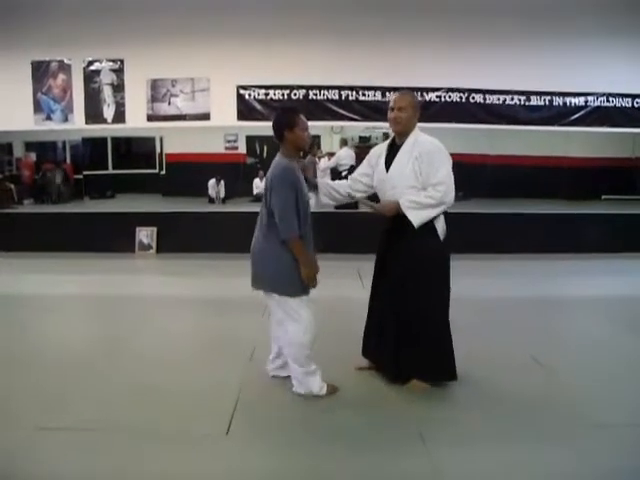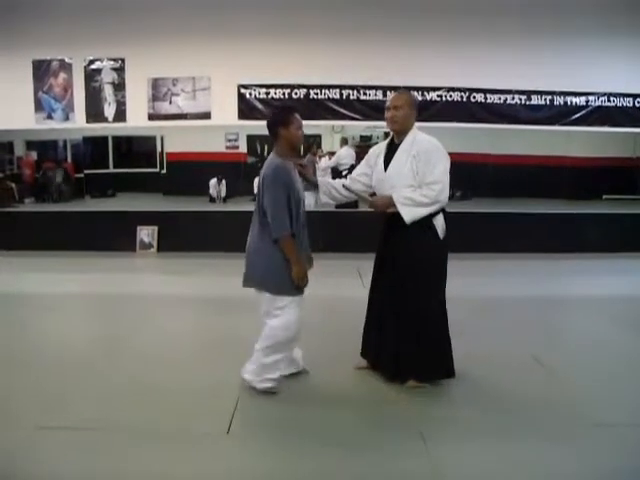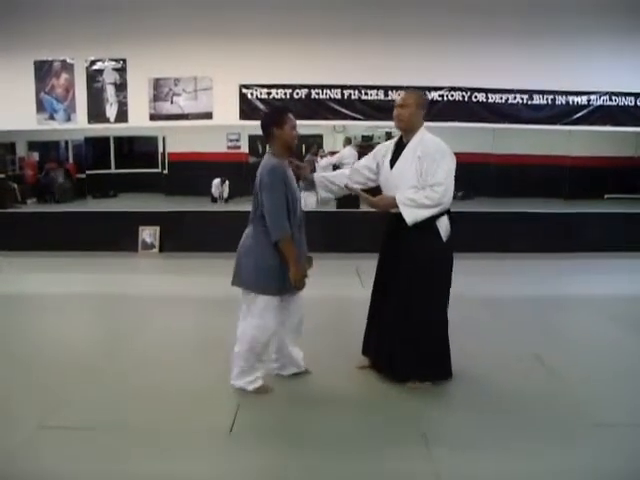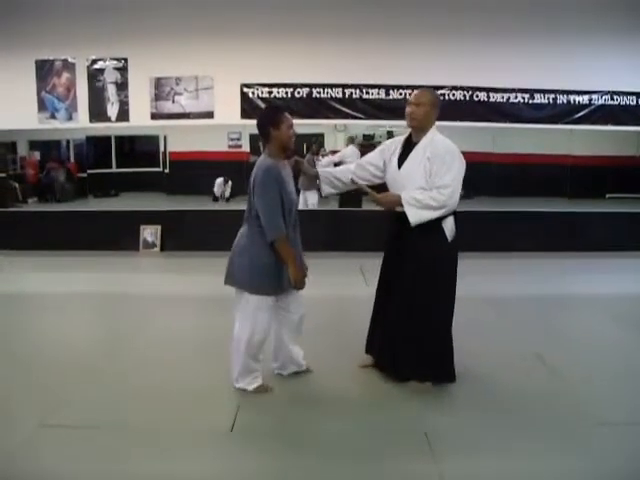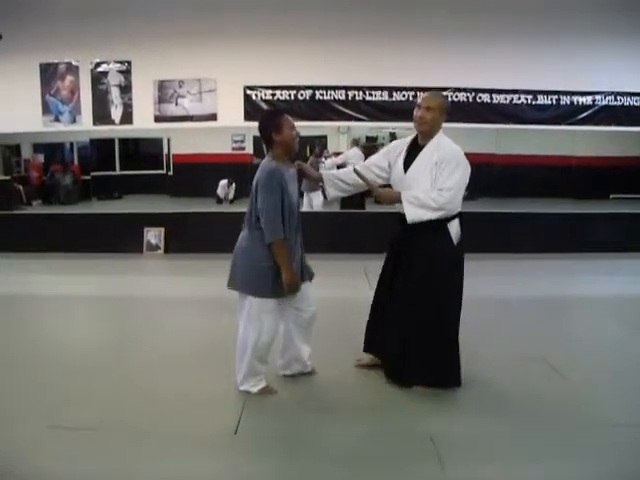
dt=0.2s
person 1, frame 1
left shoulder: (430, 148)
right shoulder: (379, 152)
left elbow: (443, 193)
right elbow: (354, 186)
left wrist: (399, 204)
right wrist: (317, 183)
left hip: (424, 235)
right hip: (395, 231)
left knee: (423, 304)
right knee: (387, 296)
left ankle: (429, 369)
right ankle: (383, 357)
person 1, frame 2
left shoulder: (428, 147)
right shoulder: (379, 152)
left elbow: (437, 192)
right elbow: (354, 184)
left wrist: (393, 200)
right wrist: (316, 181)
left hip: (423, 234)
right hip: (394, 230)
left knee: (421, 303)
right knee: (386, 296)
left ankle: (426, 368)
right ankle: (383, 357)
person 1, frame 3
left shoulder: (435, 149)
right shoulder: (387, 149)
left elbow: (439, 195)
right elbow: (354, 176)
left wrist: (395, 201)
right wrist: (312, 178)
left hip: (428, 235)
right hip: (398, 231)
left knee: (423, 304)
right knee: (388, 295)
left ankle: (427, 368)
right ankle: (384, 356)
person 1, frame 4
left shoulder: (444, 150)
right shoulder: (393, 146)
left elbow: (445, 197)
right elbow: (359, 170)
left wrist: (399, 199)
right wrist: (318, 174)
left hip: (433, 235)
right hip: (403, 229)
left knee: (428, 303)
right knee: (392, 294)
left ankle: (431, 367)
right ankle: (386, 354)
person 1, frame 5
left shoulder: (451, 154)
right shoulder: (399, 148)
left elbow: (445, 200)
right elbow: (363, 172)
left wrist: (400, 196)
right wrist: (319, 176)
left hip: (438, 239)
right hip: (409, 233)
left knee: (434, 307)
right knee: (391, 293)
left ankle: (435, 371)
right ankle: (384, 353)
person 2, frame 1
left shoulder: (288, 166)
right shoulder: (283, 171)
right elbow: (285, 226)
left wrist: (306, 259)
right wrist: (304, 264)
left hip: (284, 257)
right hip: (278, 258)
left knee: (285, 317)
right knee: (299, 320)
left ankle: (281, 365)
right ankle: (309, 382)
person 2, frame 2
left shoulder: (288, 165)
right shoulder: (277, 169)
right elbow: (278, 225)
left wrist: (302, 255)
right wrist: (295, 263)
left hip: (284, 256)
right hip: (274, 258)
left knee: (288, 313)
right knee: (286, 318)
left ankle: (287, 363)
right ankle: (258, 373)
person 2, frame 3
left shoulder: (282, 166)
right shoulder: (273, 170)
right elbow: (277, 226)
left wrist: (300, 255)
right wrist: (295, 264)
left hip: (280, 257)
right hip: (265, 259)
left knee: (290, 314)
right knee: (260, 321)
left ankle: (288, 363)
right ankle: (245, 377)
person 2, frame 4
left shoulder: (282, 166)
right shoulder: (267, 170)
right elbow: (272, 226)
left wrist: (295, 260)
right wrist: (292, 264)
left hip: (279, 256)
right hip: (260, 258)
left knee: (291, 313)
right knee: (254, 322)
left ankle: (288, 362)
right ankle: (246, 378)
person 2, frame 5
left shoulder: (288, 169)
right shoulder: (271, 173)
right elbow: (271, 229)
left wrist: (296, 261)
right wrist: (286, 268)
left hip: (284, 257)
right hip: (262, 261)
left knee: (303, 309)
right knee: (259, 324)
left ankle: (295, 362)
right ankle: (250, 380)
